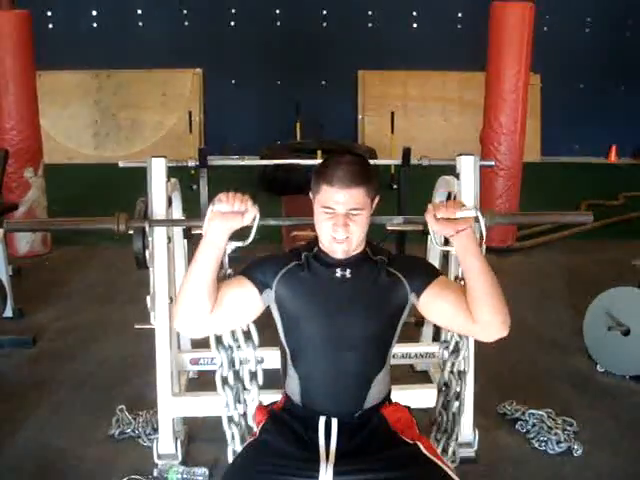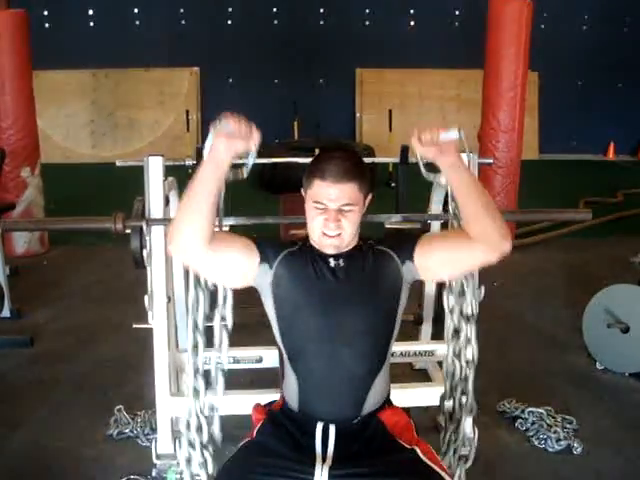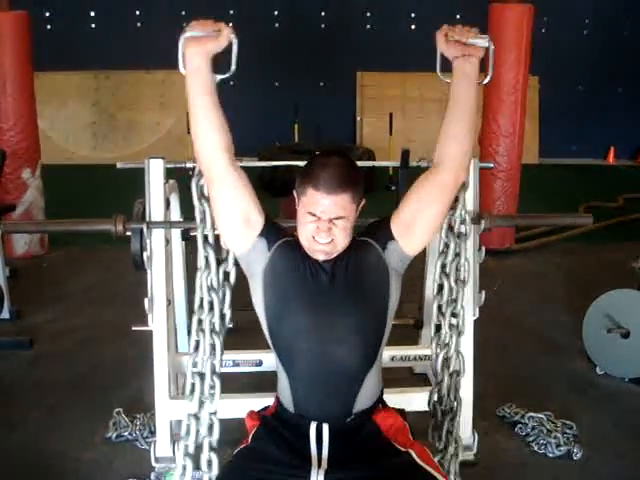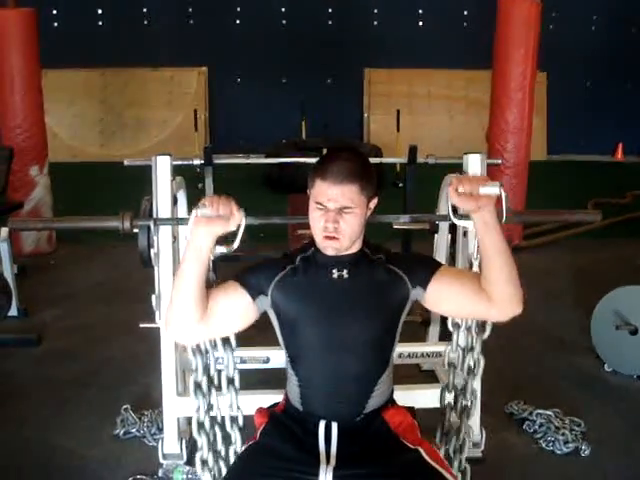
dt=0.5s
person 1, frame 1
left shoulder: (402, 273)
right shoulder: (278, 271)
left elbow: (492, 326)
right elbow: (191, 322)
left wrist: (464, 240)
right wrist: (216, 233)
left hip: (375, 431)
right hip: (293, 430)
person 1, frame 2
left shoulder: (395, 259)
right shoulder: (275, 261)
left elbow: (493, 243)
right elbow: (187, 244)
left wrist: (452, 162)
right wrist: (218, 155)
left hip: (375, 436)
right hip: (288, 436)
person 1, frame 3
left shoulder: (383, 255)
right shoulder: (268, 254)
left elbow: (448, 170)
right elbow: (216, 165)
left wrist: (465, 66)
right wrist: (198, 58)
left hip: (369, 439)
right hip: (284, 439)
person 1, frame 4
left shoulder: (402, 273)
right shoulder: (276, 276)
left elbow: (504, 304)
right elbow: (186, 327)
left wrist: (485, 217)
right wrist: (203, 238)
left hip: (377, 434)
right hip: (292, 434)
